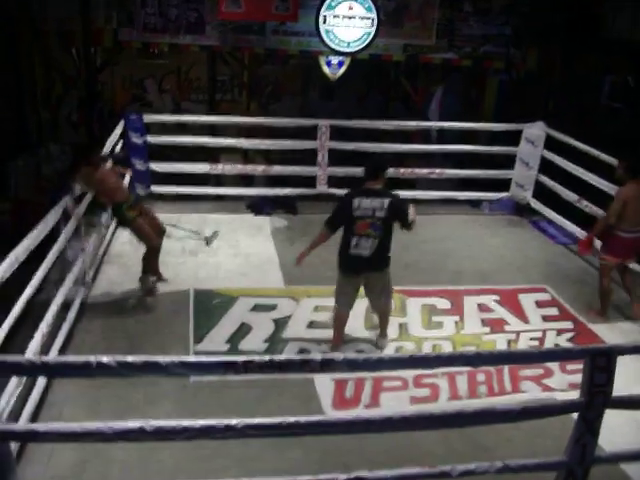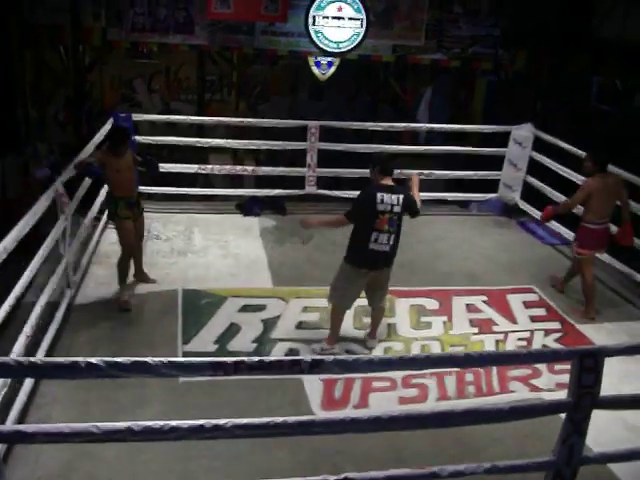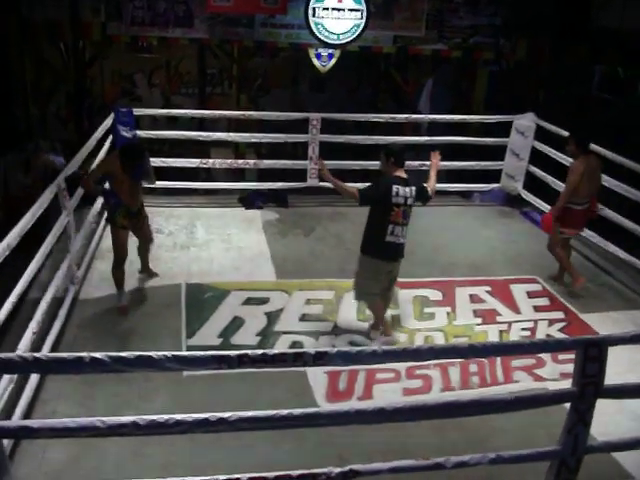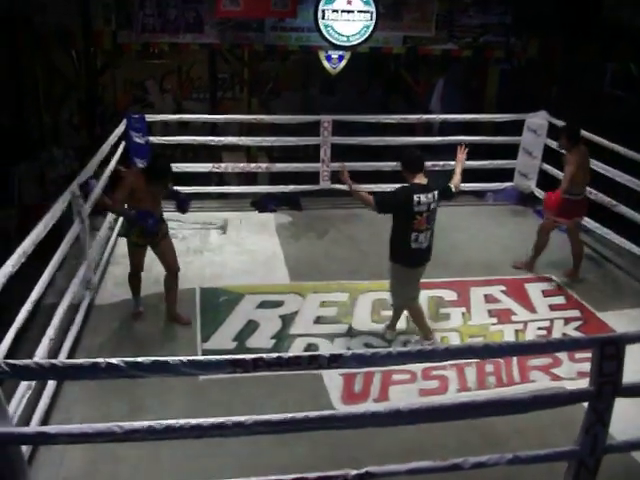
dt=0.3s
person 1, frame 1
left shoulder: (350, 198)
right shoulder: (393, 201)
left elbow: (329, 229)
right elbow: (408, 225)
left wrist: (307, 250)
right wrist: (411, 211)
left hip: (350, 262)
right hip: (377, 264)
left knee: (342, 306)
right knee: (383, 301)
left ankle: (335, 348)
right ankle: (383, 336)
person 1, frame 2
left shoulder: (370, 193)
right shoulder: (403, 195)
left elbow: (348, 219)
right elbow: (416, 210)
left wrist: (317, 222)
right wrist: (415, 187)
left hip: (359, 258)
right hip: (385, 259)
left knee: (340, 297)
right knee: (378, 300)
left ankle: (331, 342)
right ankle: (372, 336)
person 1, frame 3
left shoulder: (385, 184)
right shoulder: (414, 187)
left elbow: (359, 196)
right elbow: (430, 192)
left wrist: (330, 179)
right wrist: (433, 168)
left hip: (375, 250)
right hip: (396, 250)
left knee: (367, 292)
right knee: (386, 292)
left ankle: (387, 333)
right ankle: (377, 328)
person 1, frame 4
left shoulder: (404, 194)
right shoulder: (436, 190)
left elbow: (374, 203)
right elbow: (454, 186)
left wrist: (350, 185)
right wrist: (459, 164)
left hip: (405, 256)
right hip: (423, 253)
left knee: (407, 297)
right knee: (402, 291)
left ankle: (428, 337)
right ankle: (391, 327)
person 2, frame 1
left shoulder: (102, 165)
right shoulder: (87, 173)
left hip: (133, 202)
right hip: (124, 209)
left knee: (160, 230)
right knee: (154, 244)
left ankle: (154, 270)
right ankle: (145, 278)
person 2, frame 2
left shoulder: (127, 151)
right shoulder: (103, 155)
left elbow: (137, 162)
right elbow: (79, 166)
right wrist: (90, 167)
left hip: (134, 200)
right hip: (118, 204)
left knee: (138, 240)
right knee: (129, 249)
left ankle: (139, 273)
right ankle: (123, 291)
person 2, frame 3
left shoulder: (140, 159)
right shoulder: (111, 163)
left elbow: (151, 180)
right elbow: (86, 182)
left wrist: (144, 173)
right wrist: (104, 192)
left hip: (137, 209)
right hip: (119, 213)
left knee: (147, 241)
right knee: (120, 258)
left ankle: (145, 268)
right ankle: (121, 296)
person 2, frame 4
left shoulder: (161, 179)
right shoulder: (132, 178)
right elbow: (114, 205)
left wrist: (177, 196)
right wrist: (135, 216)
left hip: (157, 226)
right hip: (136, 228)
left knee: (173, 270)
right knee: (136, 270)
left ankle: (171, 312)
right ankle: (137, 303)
person 3, frame 1
left shoulder: (625, 191)
left elbow: (609, 217)
left wrist: (591, 235)
left hip: (619, 238)
left knee: (605, 274)
right knee: (623, 270)
left ankle: (602, 311)
person 3, frame 2
left shoulder: (590, 183)
right shoulder: (616, 180)
left elbow: (571, 204)
right elbow: (625, 204)
left wrist: (553, 210)
right wrist: (626, 224)
left hip: (589, 230)
right hip: (604, 230)
left knee: (586, 270)
right knee: (579, 259)
left ankle: (589, 310)
right ankle: (562, 283)
person 3, frame 3
left shoulder: (578, 165)
right shoulder: (594, 161)
left elbow: (568, 190)
right elbow: (596, 184)
left wrist: (554, 210)
right wrist: (592, 201)
left hip: (571, 210)
right hip: (583, 209)
left knee: (554, 245)
right knee: (563, 242)
left ankle: (575, 277)
right ankle: (560, 275)
person 3, frame 4
left shoulder: (573, 156)
right shoulder: (583, 150)
left elbow: (568, 174)
left wrist: (560, 193)
left hip: (568, 201)
right hip: (580, 200)
left knee: (543, 231)
right knee: (574, 237)
left ankle: (530, 264)
right ankle: (575, 272)
